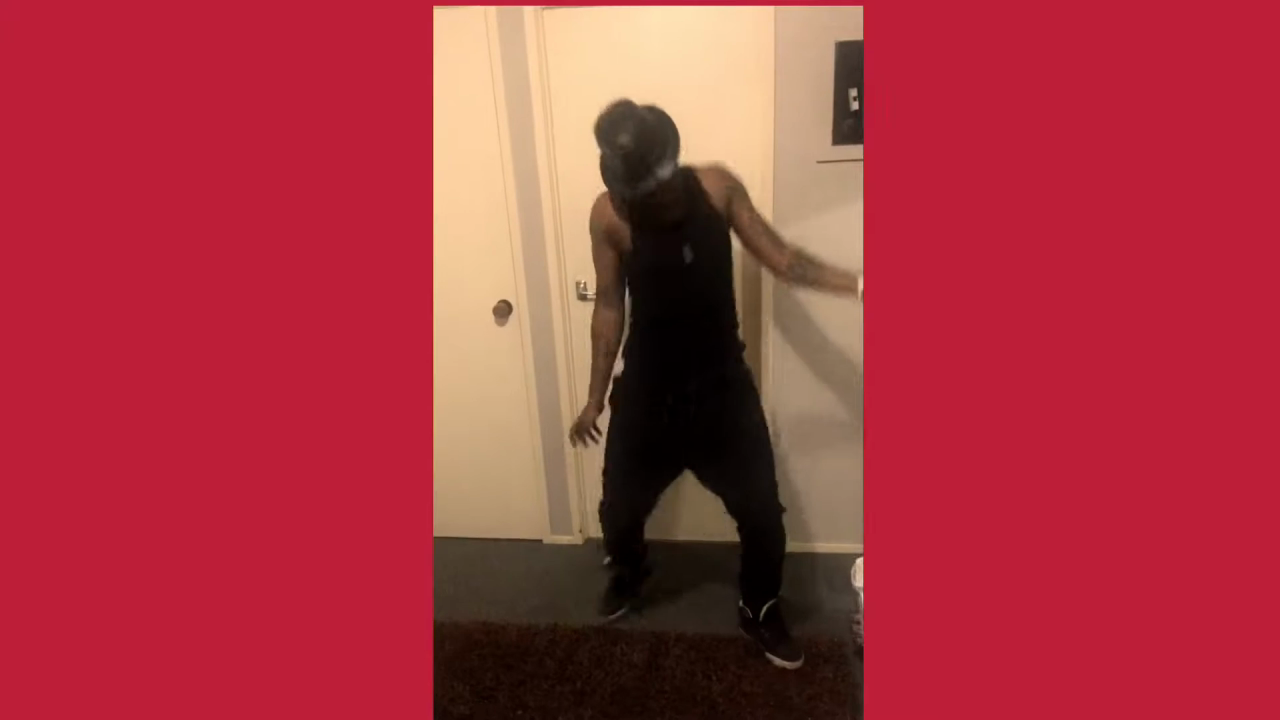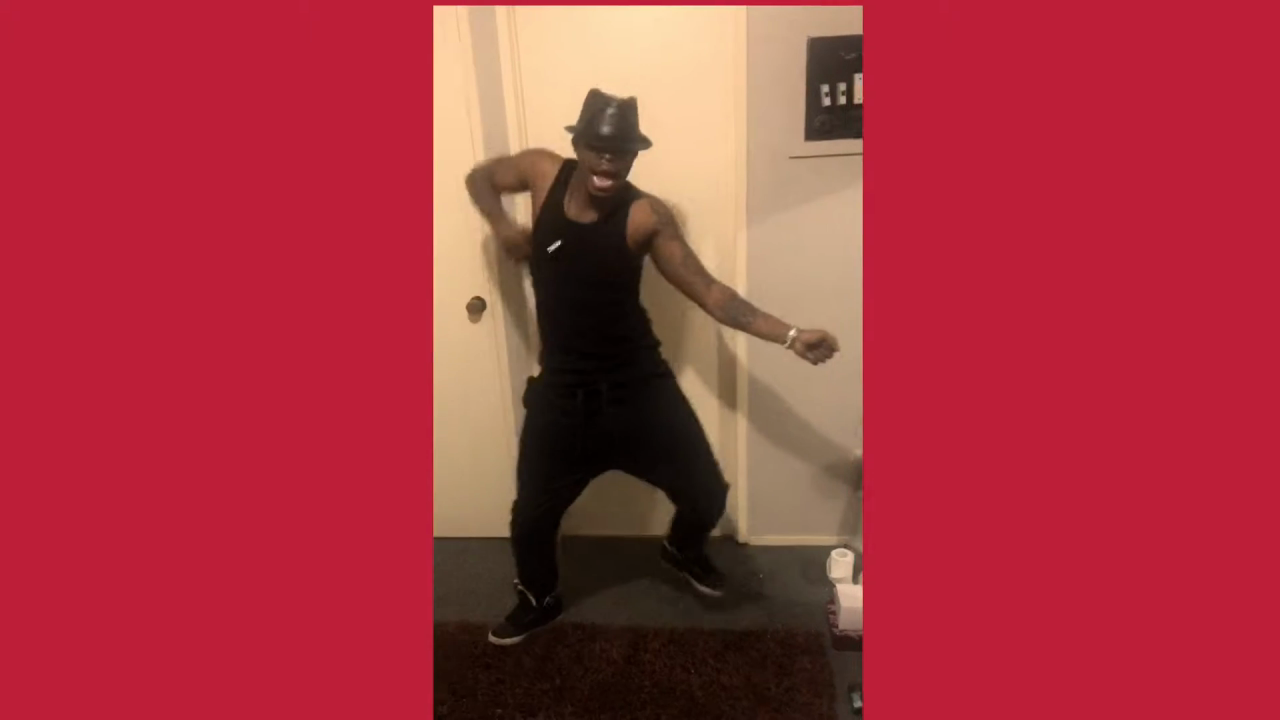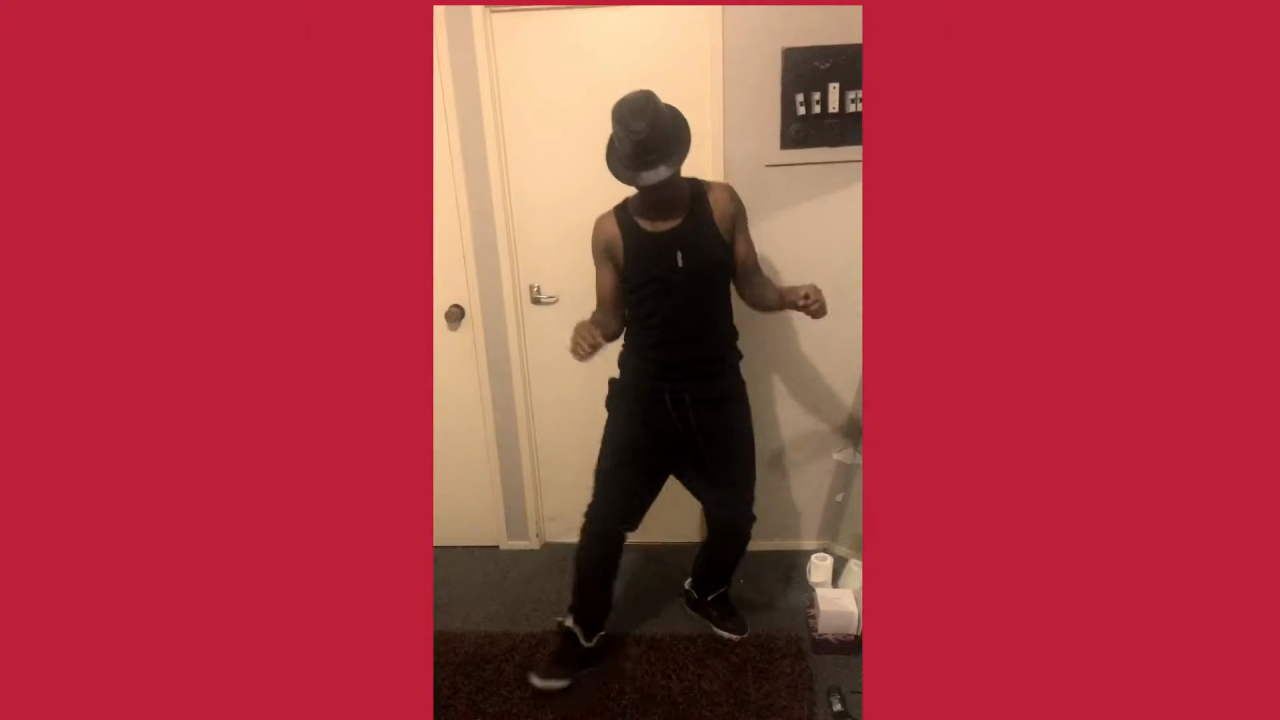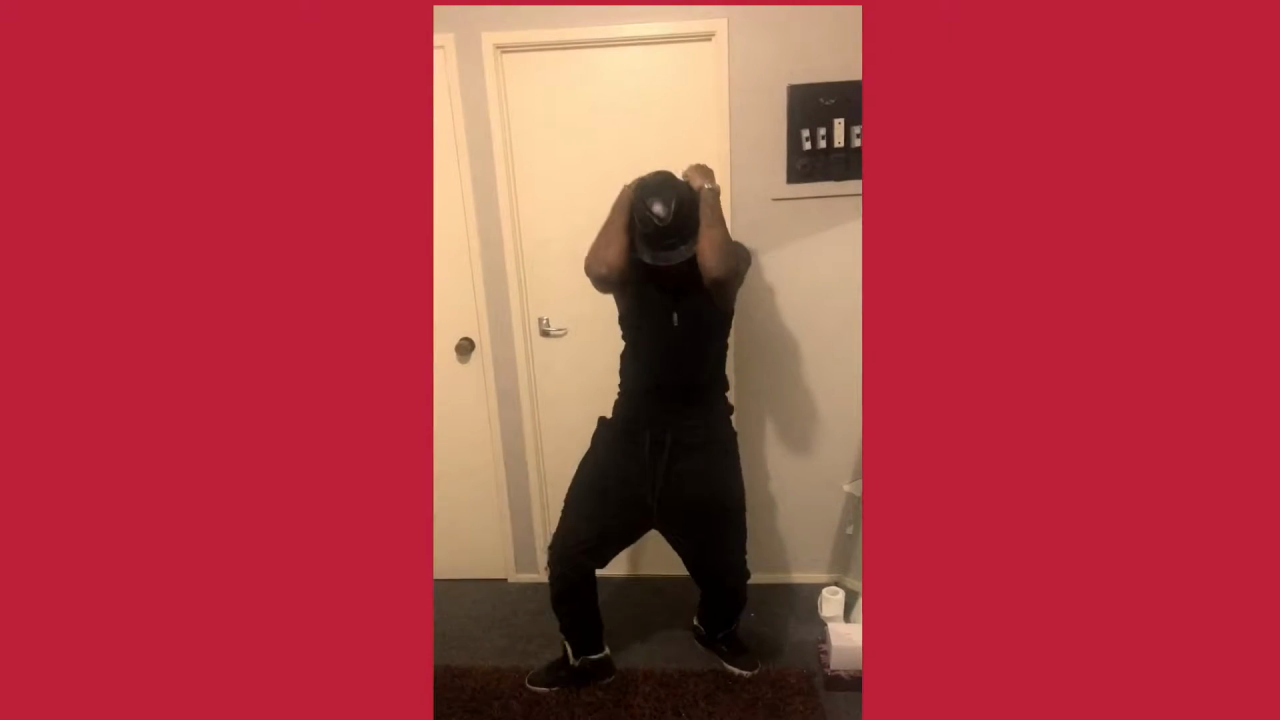
dt=1s
person 1, frame 1
left shoulder: (716, 187)
right shoulder: (609, 214)
left elbow: (781, 257)
right elbow: (609, 307)
left wrist: (859, 284)
right wrist: (595, 396)
left hip: (722, 388)
right hip: (646, 390)
left knee: (761, 513)
right knee: (620, 508)
left ankle: (760, 611)
right ankle: (629, 569)
person 1, frame 2
left shoulder: (645, 215)
right shoulder: (542, 172)
left elbow: (705, 290)
right elbow: (479, 177)
left wrist: (790, 335)
right wrist: (502, 226)
left hip: (638, 384)
right hip: (561, 390)
left knee: (706, 492)
right knee: (533, 511)
left ankle: (683, 547)
right ankle: (537, 600)
person 1, frame 3
left shoulder: (720, 203)
right shoulder: (610, 230)
left elbow: (750, 286)
right elbow: (614, 317)
left wrist: (789, 297)
right wrist: (593, 327)
left hip: (717, 393)
right hip: (643, 395)
left knee: (733, 516)
right knee: (606, 519)
left ankle: (706, 592)
right ankle: (582, 635)
person 1, frame 4
left shoulder: (728, 268)
right shoulder: (630, 274)
left elbow: (717, 265)
right elbow: (601, 268)
left wrist: (707, 190)
right wrist: (628, 195)
left hip: (703, 445)
right hip: (629, 439)
left knee: (726, 572)
right knee: (567, 555)
left ankle: (715, 629)
right ankle: (587, 656)
